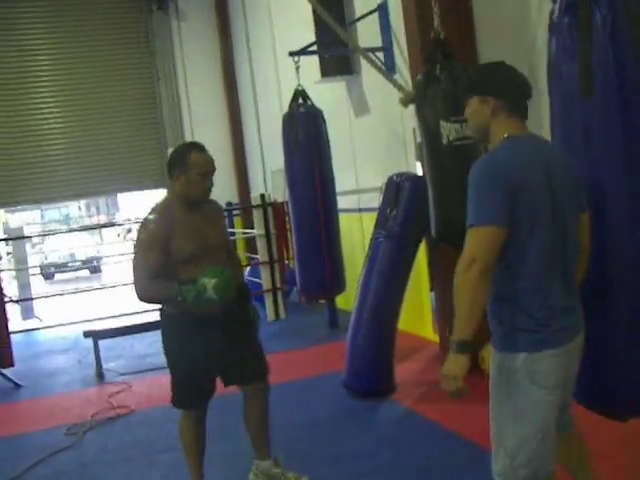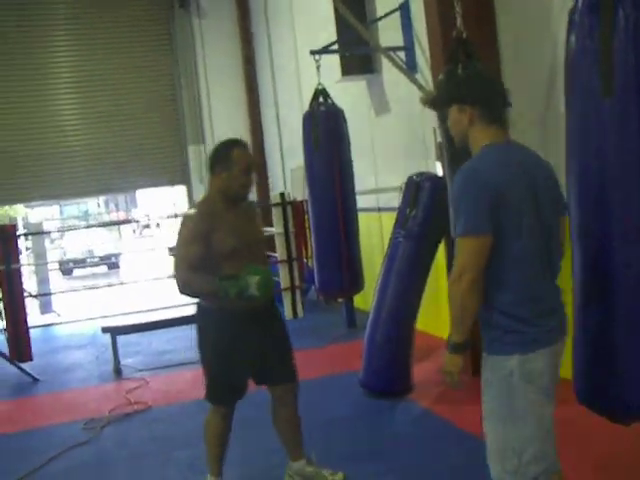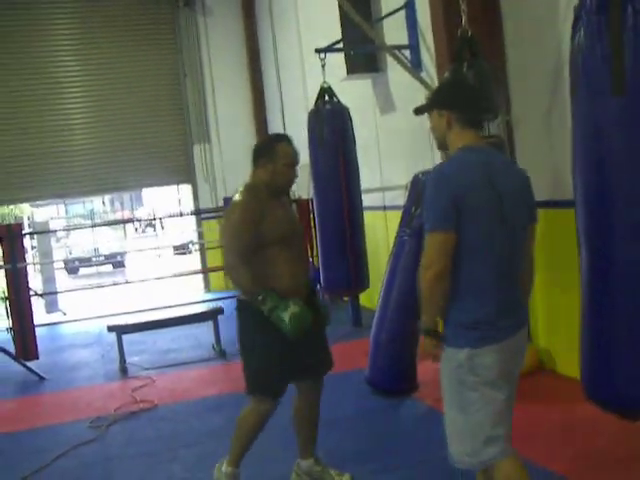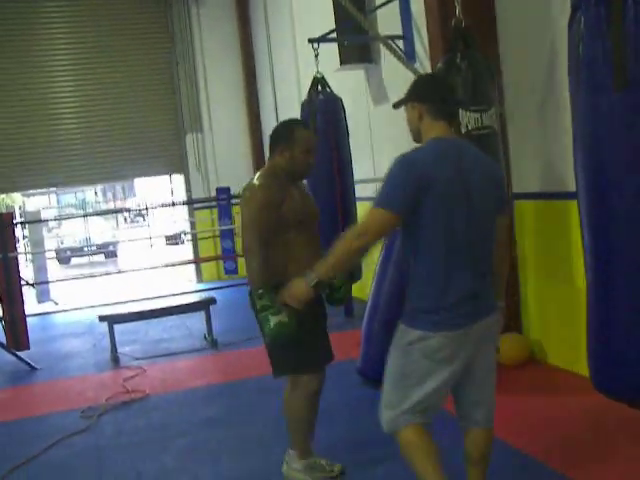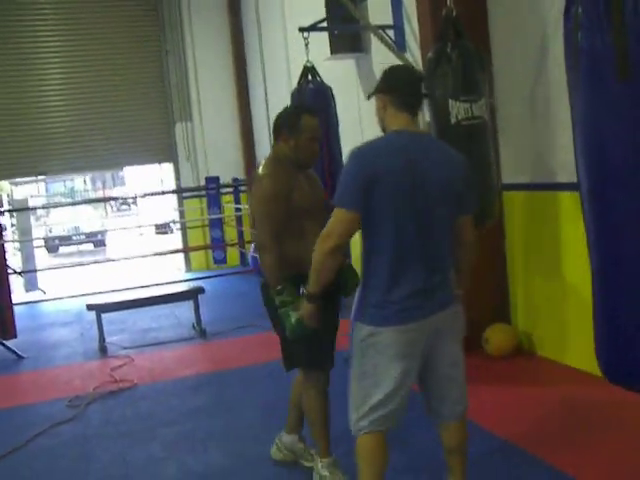
dt=0.3s
person 1, frame 1
left shoulder: (492, 168)
right shoulder: (561, 160)
left elbow: (477, 264)
right elbow: (581, 246)
left wrist: (460, 346)
left hip: (524, 339)
right hip: (568, 326)
right knee: (556, 423)
person 1, frame 2
left shoulder: (474, 176)
right shoulder: (539, 166)
left elbow: (468, 275)
left wrist: (456, 343)
left hip: (513, 340)
right hip: (548, 326)
right knee: (511, 437)
person 1, frame 3
left shoulder: (445, 178)
right shoulder: (515, 174)
left elbow: (434, 269)
right elbow: (526, 257)
left wrist: (429, 329)
left hip: (471, 336)
right hip: (513, 327)
left knee: (485, 443)
right knee: (490, 430)
person 1, frame 4
left shoulder: (415, 165)
right shoulder: (488, 166)
left elbow: (364, 236)
right elbow: (499, 243)
left wrist: (311, 279)
left hip: (432, 322)
right hip: (484, 314)
left knee: (403, 413)
right knee: (478, 413)
person 1, frame 5
left shoulder: (366, 159)
right shoulder: (453, 161)
left elbow: (334, 240)
right elbow: (465, 239)
left wrist: (312, 294)
left hip: (386, 315)
right hip: (443, 307)
left knee: (371, 418)
right knee: (449, 407)
person 2, frame 1
left shoulder: (213, 210)
right shoulder: (157, 225)
right elbow: (145, 287)
left wrist: (245, 298)
right wrist: (193, 292)
left hip: (230, 315)
right hip: (188, 326)
left knee: (257, 387)
right knee: (195, 409)
person 2, frame 2
left shoulder: (248, 209)
right shoulder: (200, 219)
right elbow: (185, 281)
left wrist: (266, 291)
right wrist: (236, 287)
left hip: (261, 314)
right hip: (222, 322)
left knee: (286, 390)
right knee: (223, 405)
person 2, frame 3
left shoulder: (283, 202)
right shoulder: (244, 207)
right elbow: (235, 266)
left wrist: (310, 297)
right wrist: (272, 305)
left hip: (299, 309)
right hip: (264, 316)
left knee: (311, 386)
right knee: (267, 400)
person 2, frame 4
left shoulder: (296, 186)
right shoulder: (263, 190)
right elbow: (253, 251)
right wrist: (266, 302)
left hip: (307, 295)
right hip: (282, 299)
left knee: (297, 377)
right knee: (310, 379)
person 2, frame 5
left shoulder: (304, 173)
right shoulder: (271, 179)
right elbow: (266, 245)
right wrist: (284, 297)
right hip: (294, 288)
left knee: (310, 370)
right knee: (316, 375)
left ankle: (288, 440)
